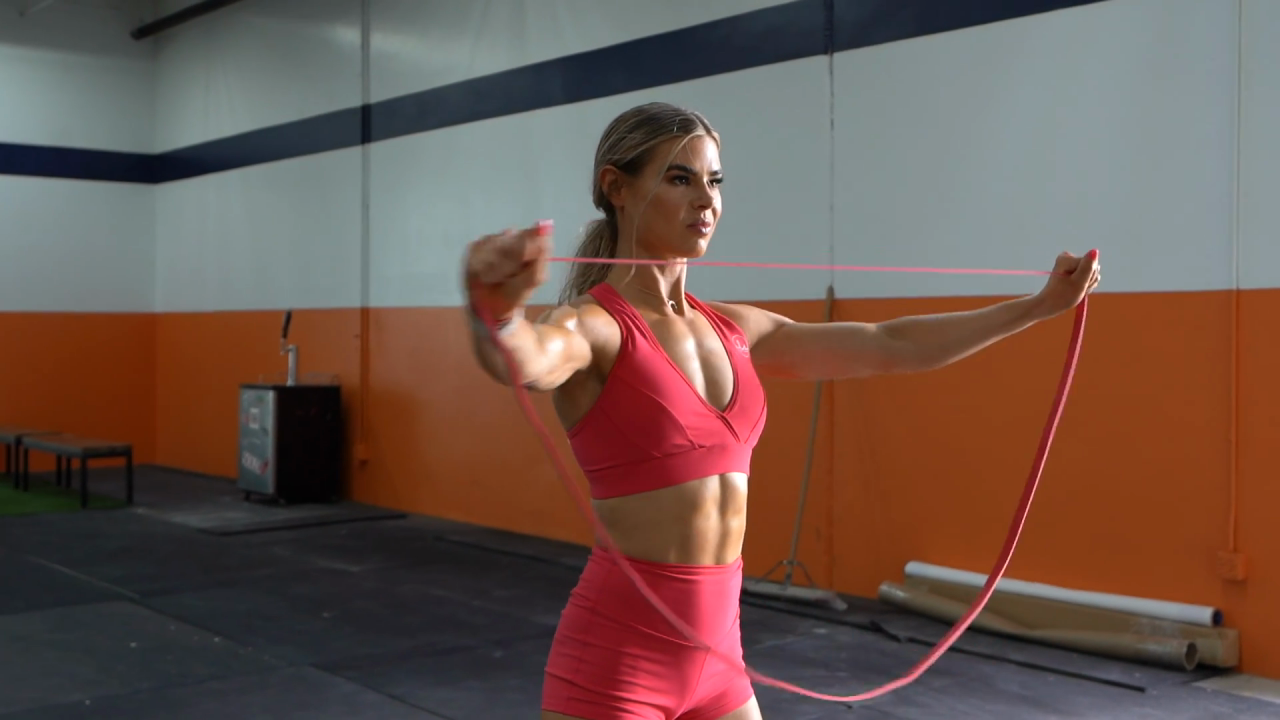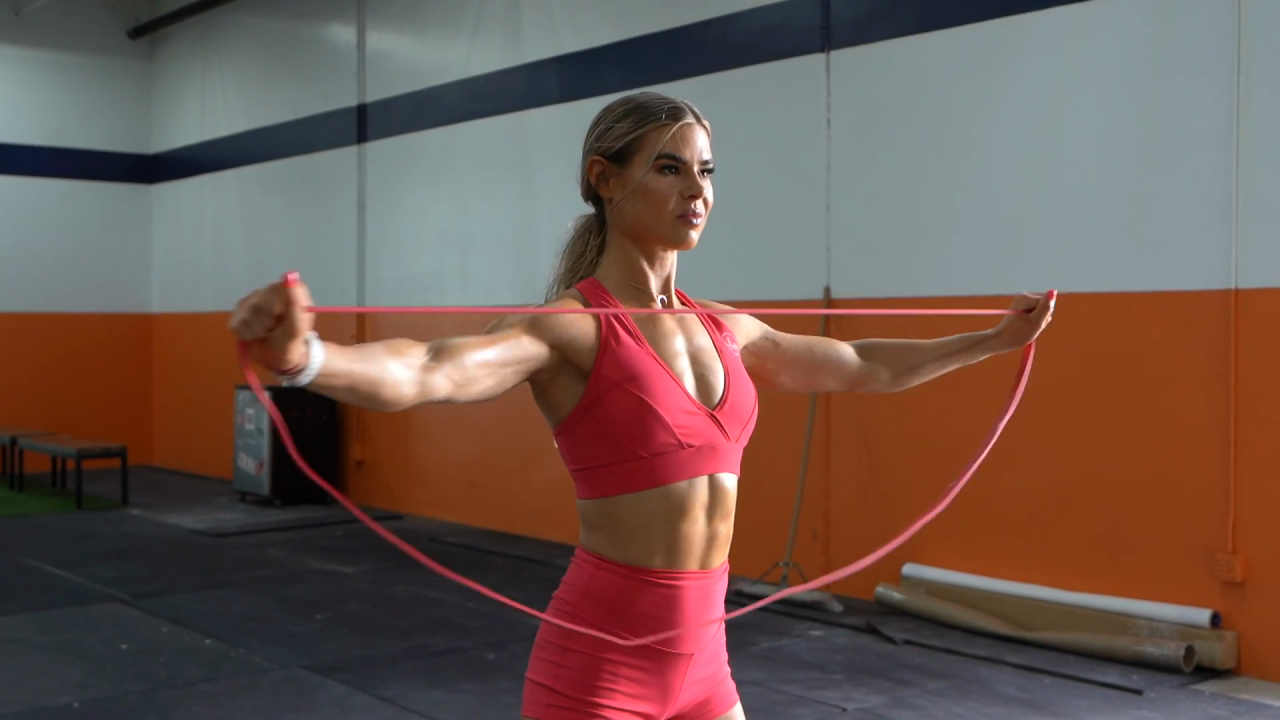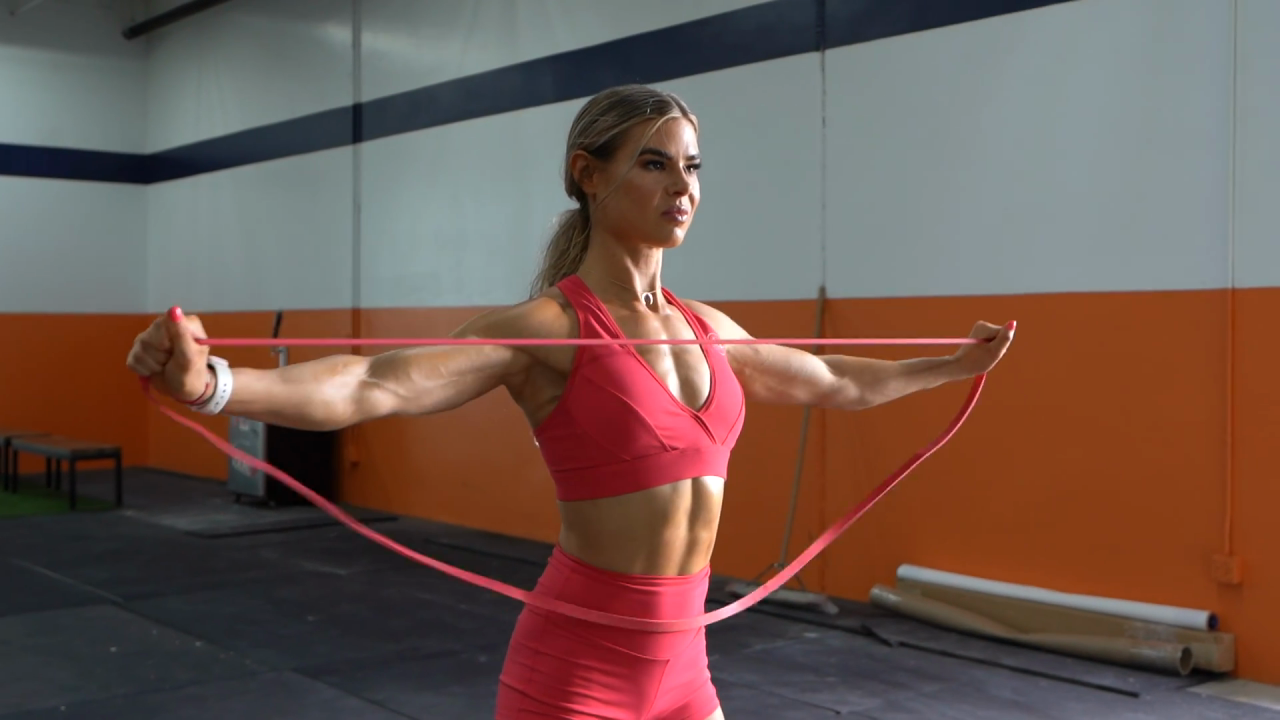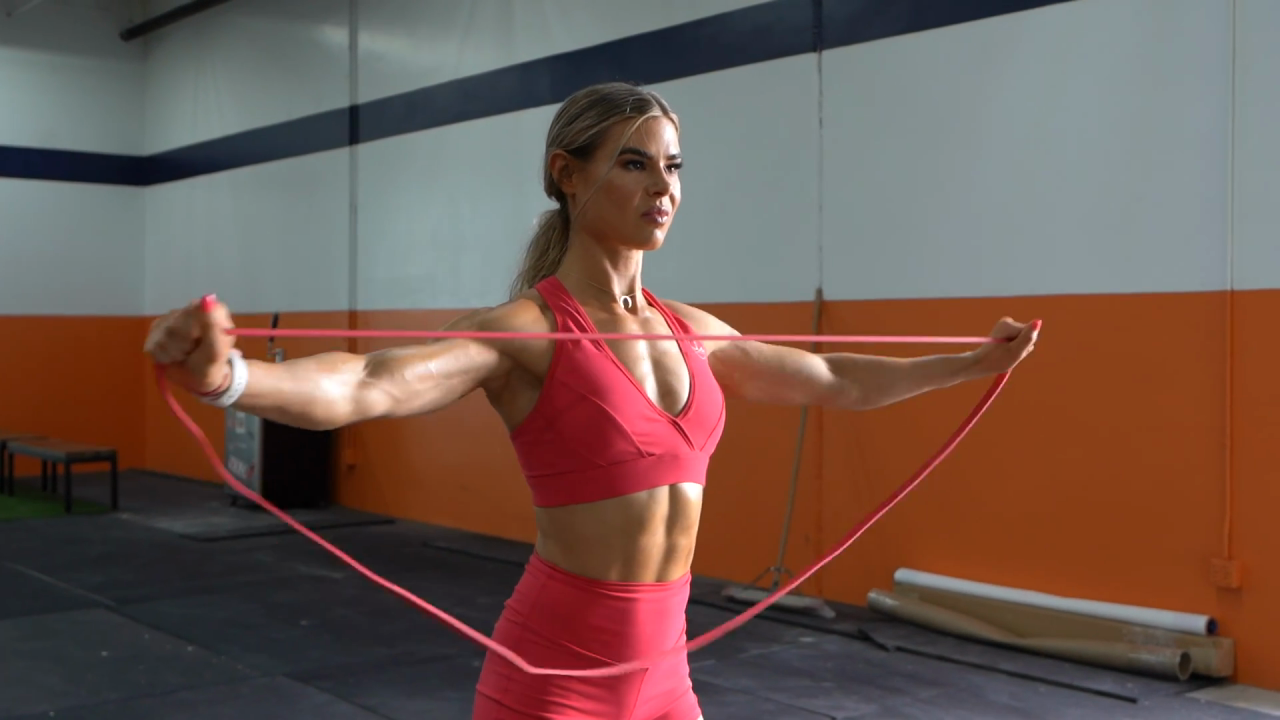
dt=0.3s
person 1, frame 1
left shoulder: (732, 328)
right shoulder: (585, 327)
left elbow: (895, 347)
right elbow: (524, 360)
left wrist: (1040, 305)
right wrist: (497, 311)
left hip: (713, 656)
right hip: (609, 664)
person 1, frame 2
left shoulder: (722, 331)
right shoulder: (567, 329)
left elbow: (867, 367)
right elbow: (424, 372)
left wrist: (997, 337)
right wrist: (300, 354)
person 1, frame 3
left shoulder: (702, 327)
right shoulder: (541, 327)
left elbow: (832, 382)
right elbow: (368, 389)
left wrist: (959, 365)
right wrist: (208, 385)
person 1, frame 4
left shoulder: (687, 331)
right shoulder: (520, 330)
left elbow: (835, 380)
right elbow: (366, 387)
left wrist: (976, 361)
right wrist: (226, 374)
